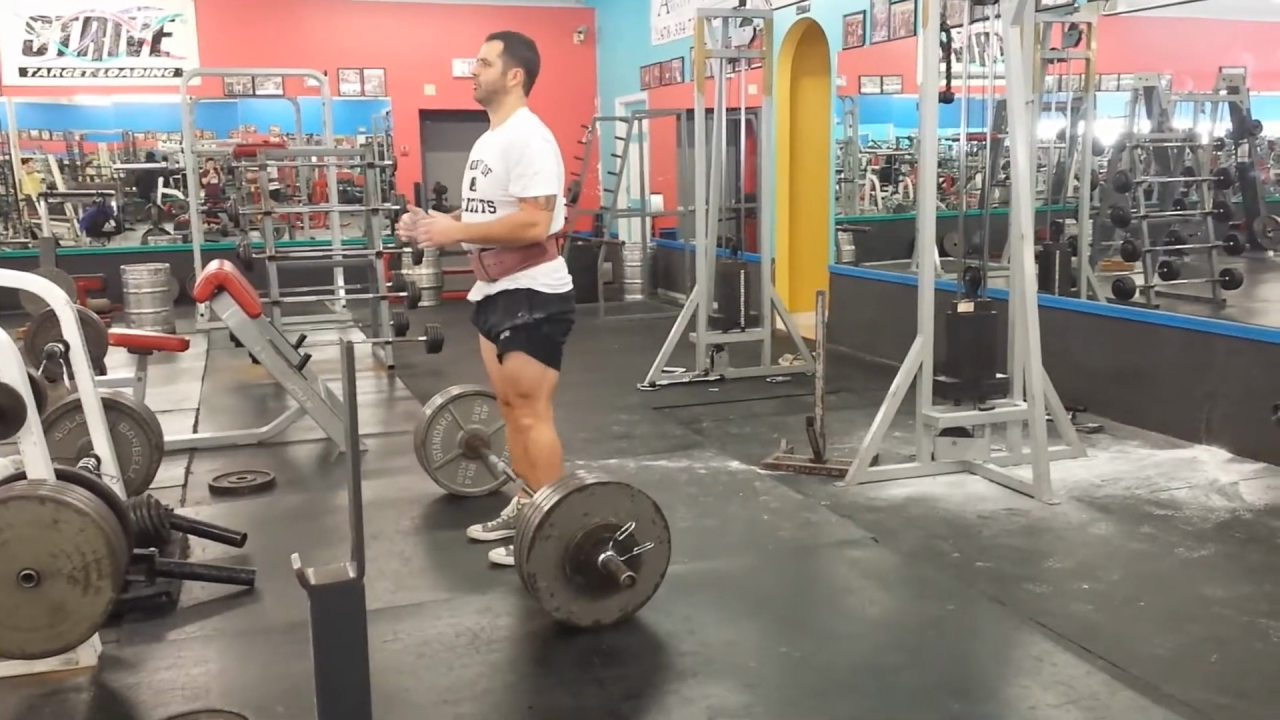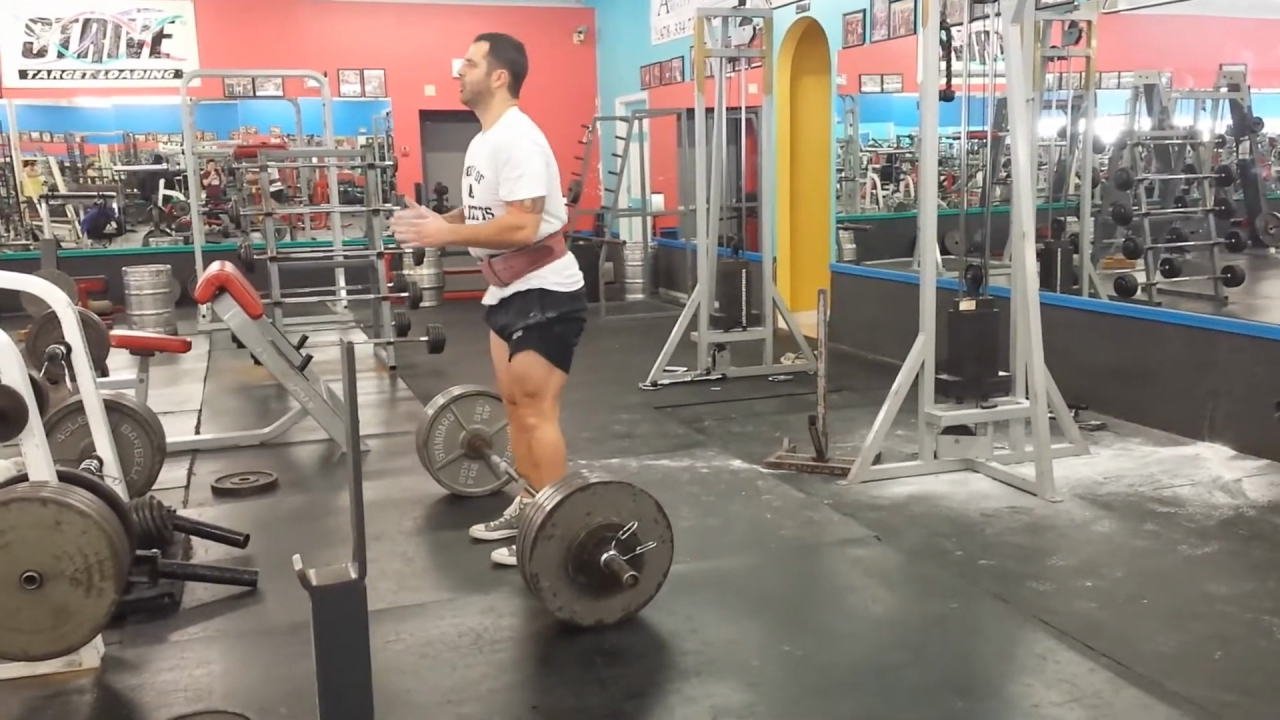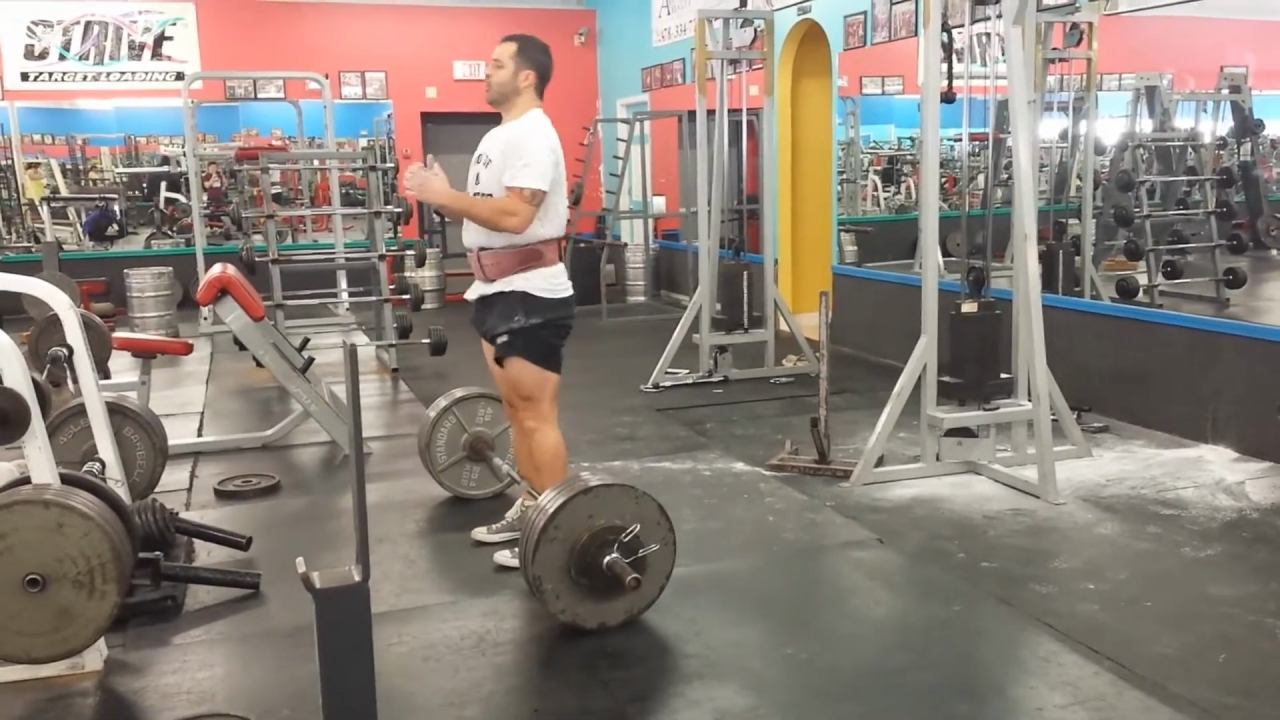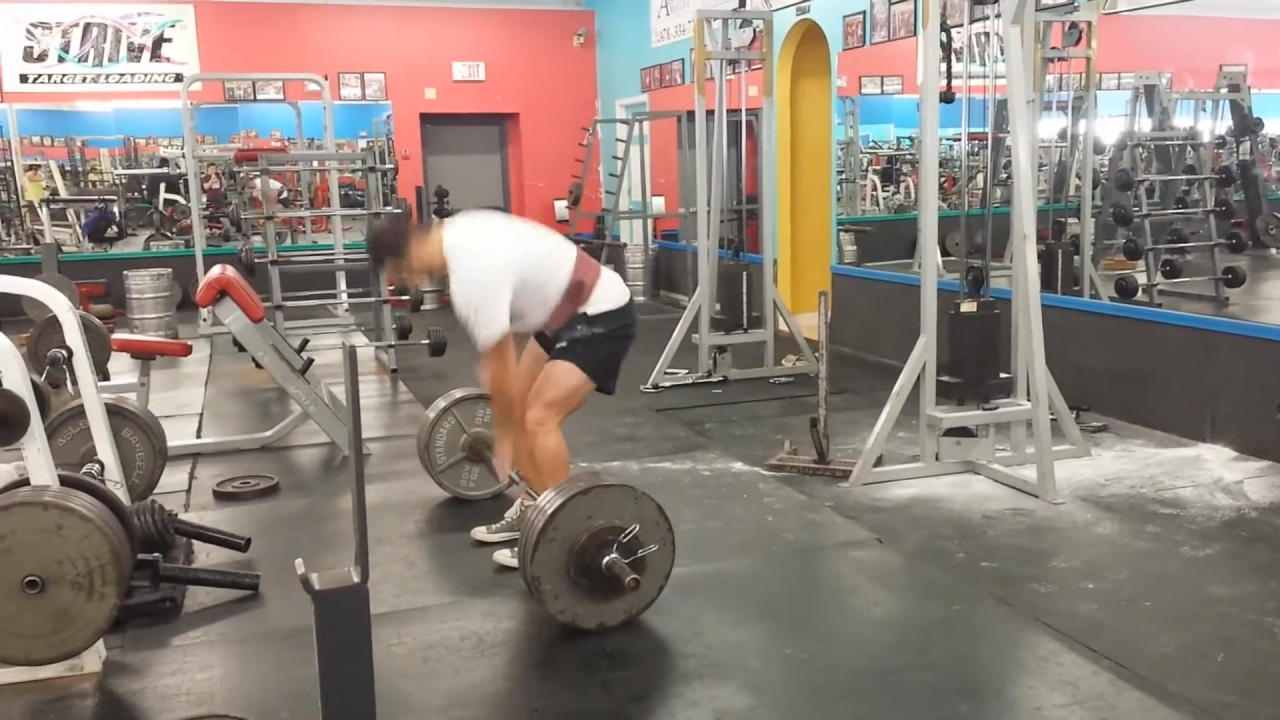
dt=0.4s
person 1, frame 1
left shoulder: (528, 138)
right shoulder: (489, 140)
left elbow: (533, 223)
left wrist: (455, 232)
right wrist: (440, 220)
left hip: (532, 295)
right hip: (496, 292)
left knee: (532, 415)
right knee: (512, 409)
right ankle: (525, 508)
person 1, frame 2
left shoulder: (515, 140)
right shoulder: (486, 140)
left elbow: (521, 227)
left wrist: (444, 234)
right wrist: (437, 219)
left hip: (545, 293)
right hip: (510, 293)
left knee: (537, 414)
right knee: (515, 406)
right ankle: (528, 508)
person 1, frame 3
left shoulder: (532, 136)
right shoulder: (504, 135)
left elbow: (512, 215)
right elbow: (488, 206)
left wrist: (445, 195)
right wrist: (440, 192)
left hip: (530, 295)
right hip: (497, 292)
left knee: (536, 416)
right knee: (517, 410)
right ankle: (531, 510)
person 1, frame 4
left shoulder: (473, 278)
right shoulder: (454, 233)
left elbow: (501, 368)
left wrist: (507, 439)
left hip: (602, 316)
right hip: (575, 308)
left knee: (540, 417)
right knee: (524, 403)
right ankle: (530, 512)
